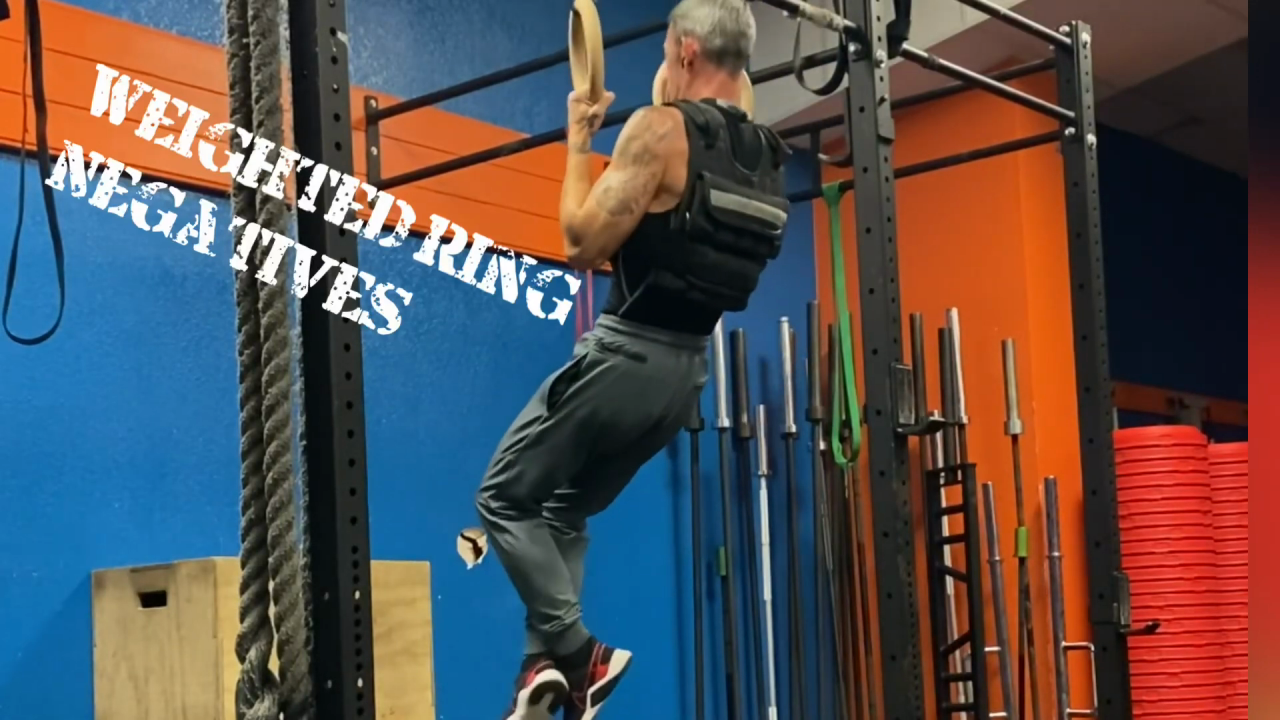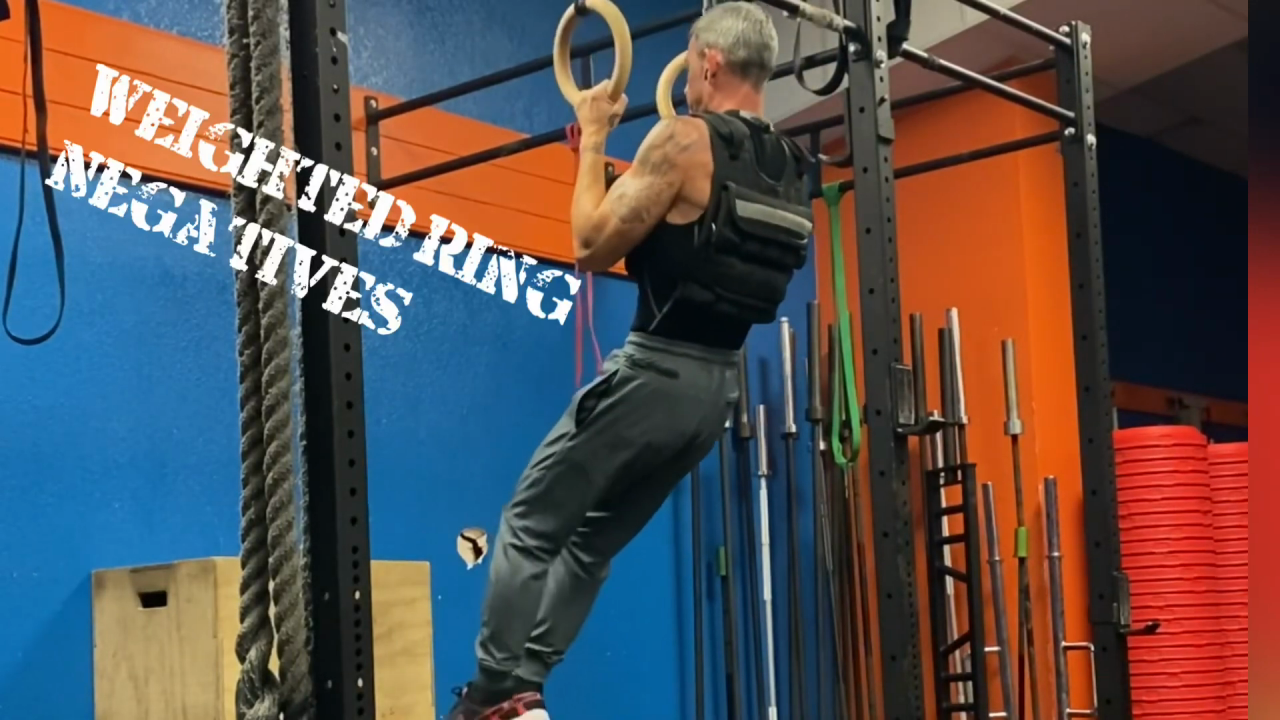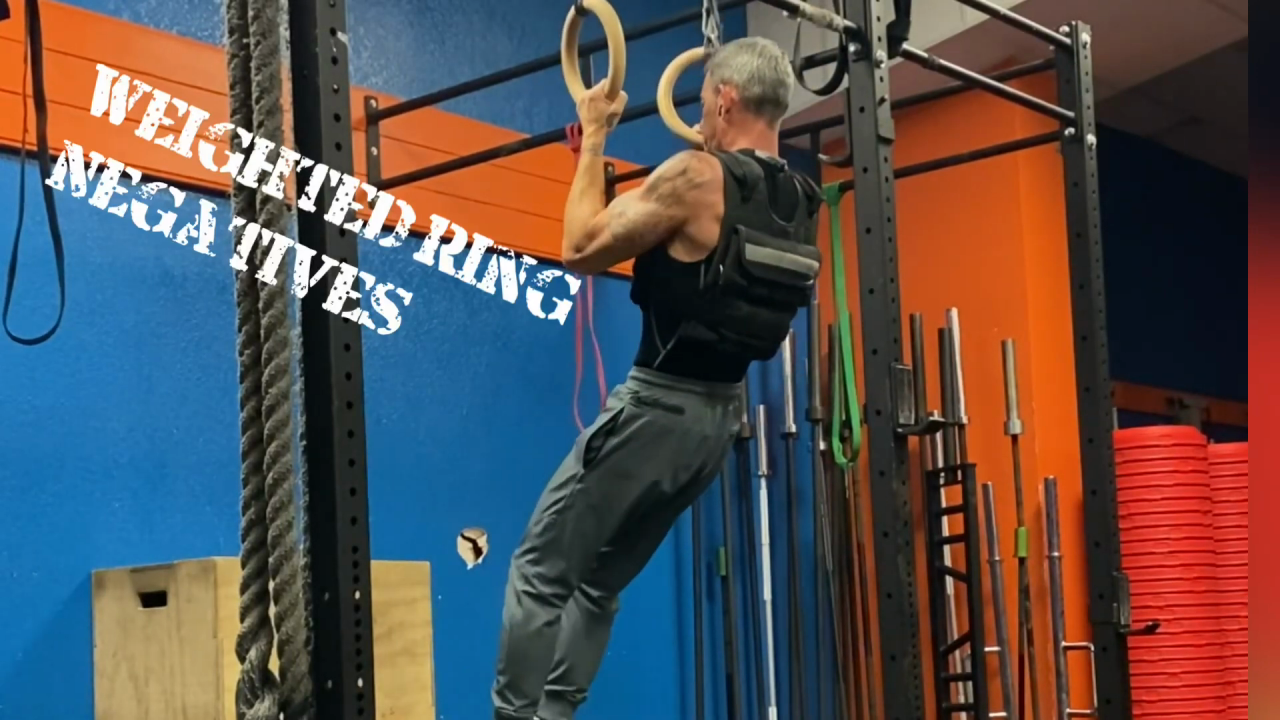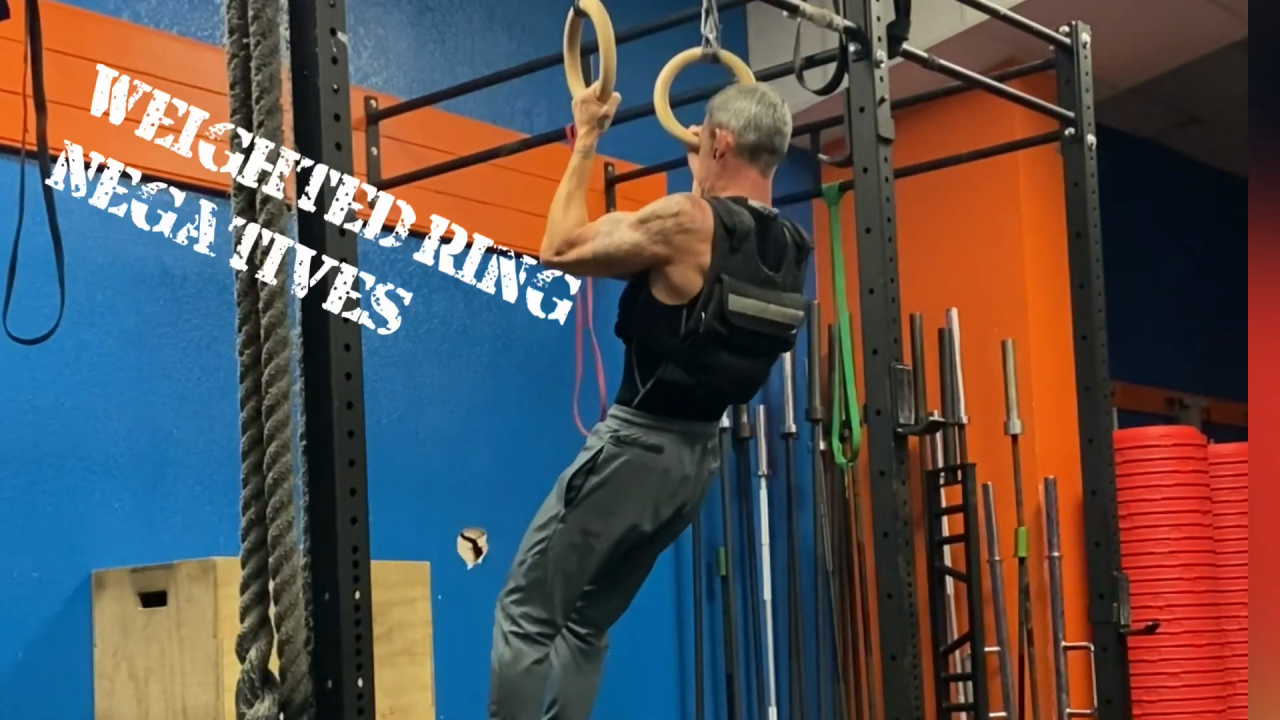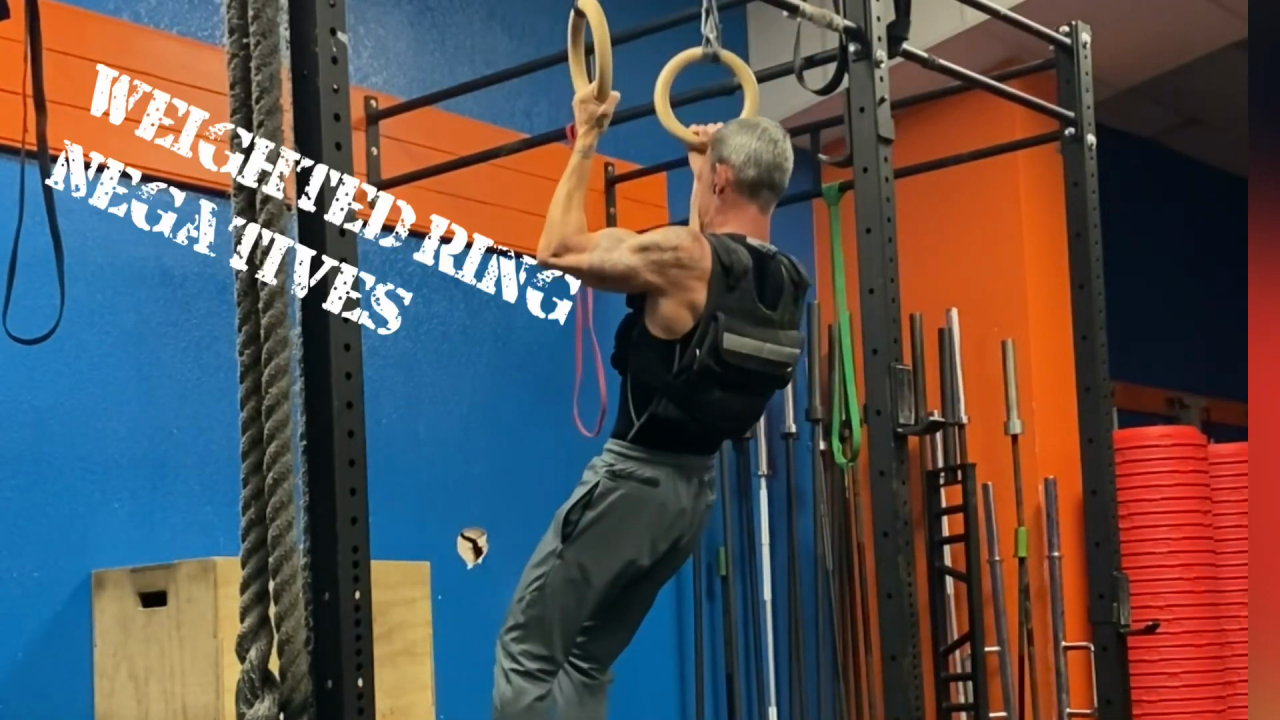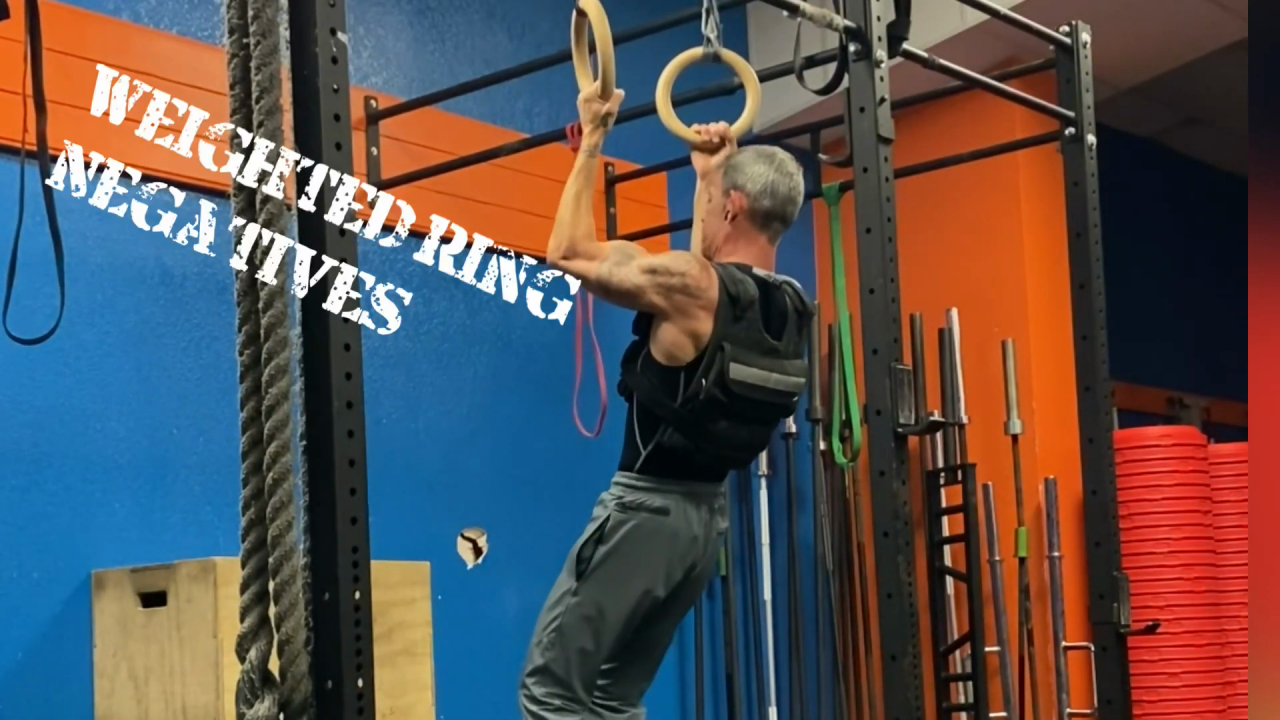
dt=0.5s
person 1, frame 1
left shoulder: (662, 128)
right shoulder: (766, 160)
left elbow: (582, 244)
left wrist: (578, 141)
left hip: (625, 356)
right hip: (685, 368)
left knee: (505, 501)
right knee: (564, 509)
left ankle: (576, 651)
right ankle: (548, 660)
person 1, frame 2
left shoulder: (684, 139)
right shoulder: (787, 169)
left elbow: (591, 246)
left wrist: (592, 138)
left hip: (654, 373)
right hip: (715, 384)
left knee: (530, 527)
right knee: (591, 539)
person 1, frame 3
left shoulder: (698, 176)
right shoulder: (798, 204)
left elbow: (580, 248)
left wrist: (593, 139)
left hip: (656, 408)
right hip: (717, 415)
left knee: (540, 575)
right knee: (596, 584)
person 1, frame 4
left shoulder: (688, 220)
right shoulder: (788, 248)
left elbow: (559, 249)
left wrist: (585, 141)
right wrist: (700, 172)
left hip: (635, 446)
right hip: (696, 453)
left knee: (527, 614)
right knee: (585, 622)
person 1, frame 5
left shoulder: (684, 257)
right shoulder: (787, 283)
left elbow: (557, 249)
left wrist: (586, 141)
right wrist: (700, 170)
left hip: (633, 482)
right hip: (694, 488)
left knee: (527, 651)
right knee: (588, 660)
person 1, frame 6
left shoulder: (690, 287)
right shoulder: (791, 308)
left elbow: (568, 253)
left wrist: (591, 141)
right wrist: (708, 170)
left hip: (644, 512)
right hip: (706, 515)
